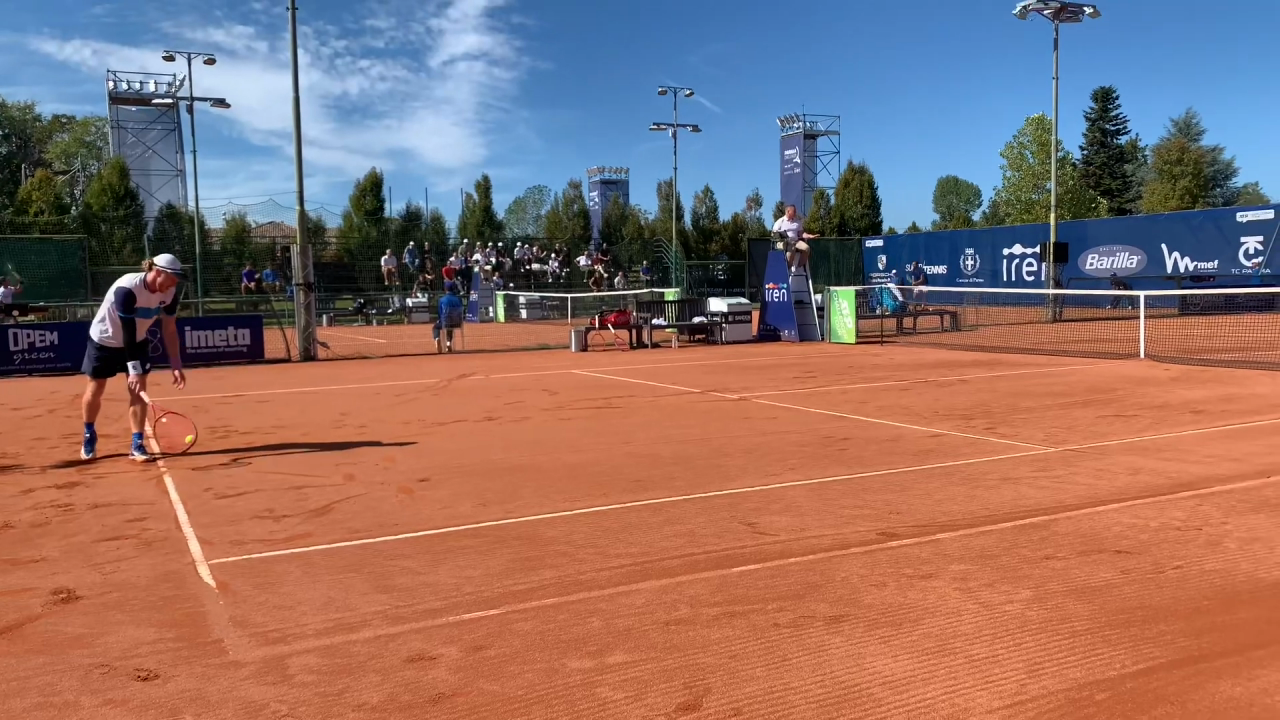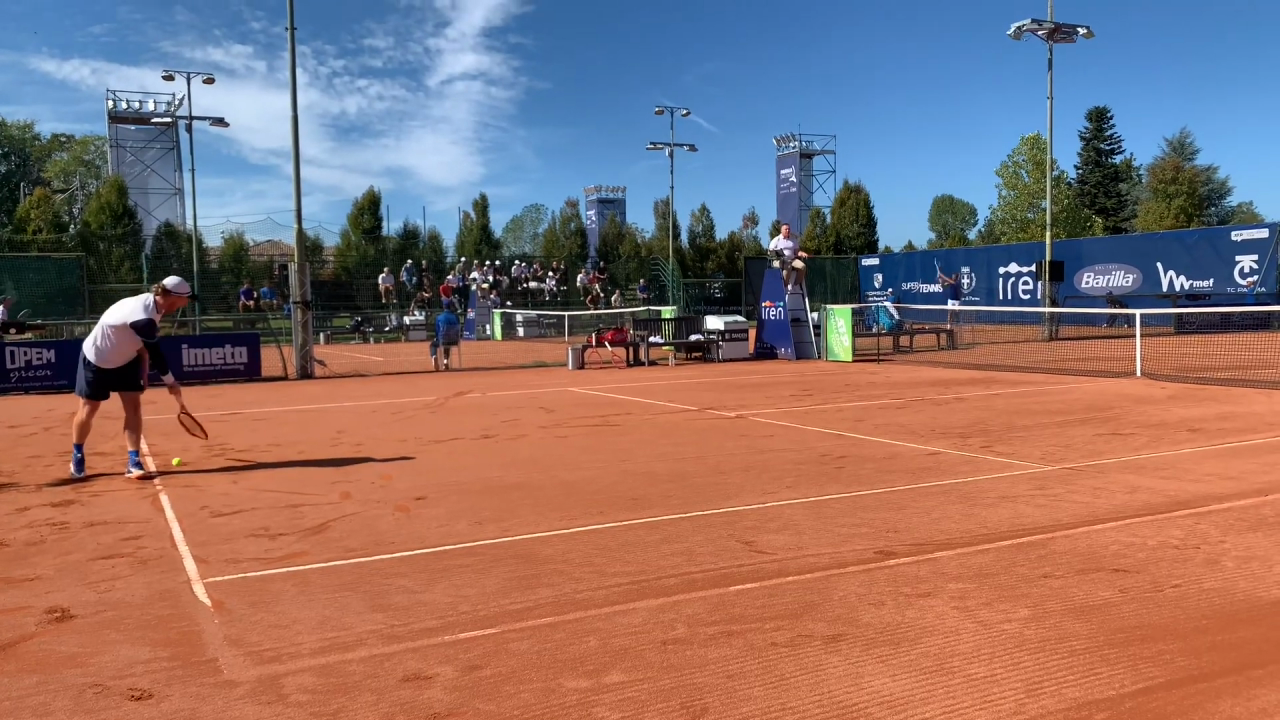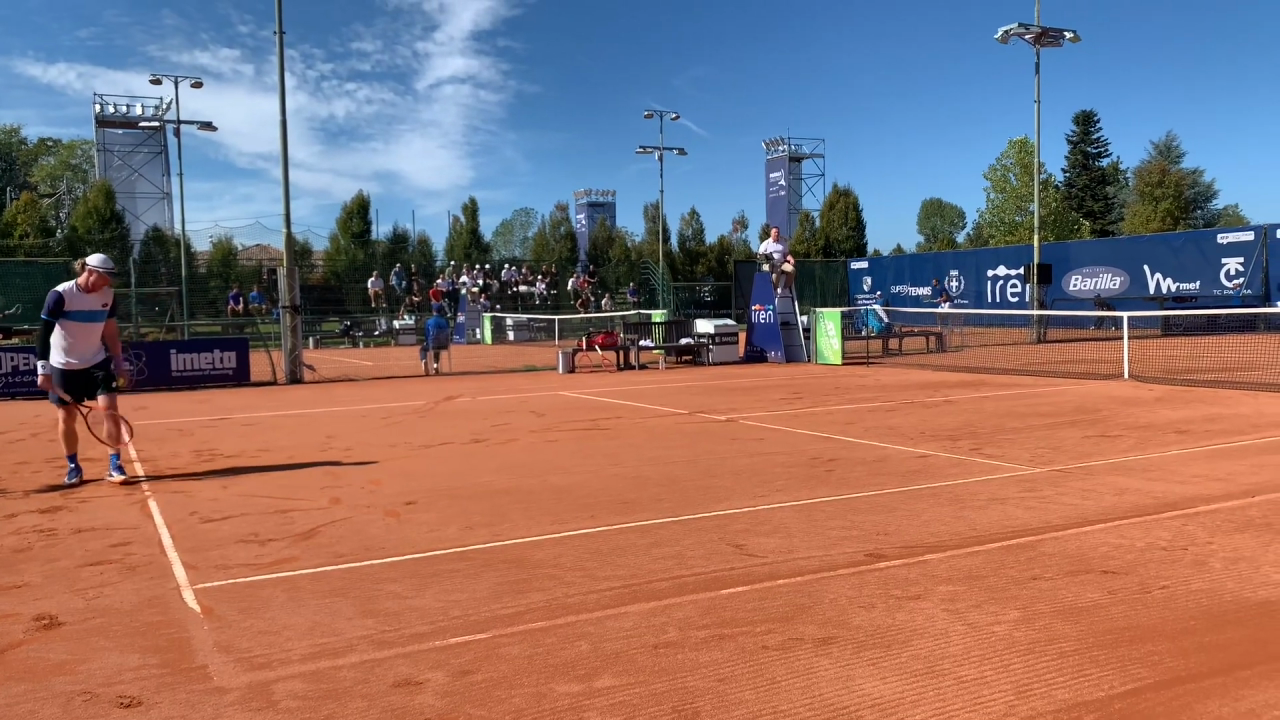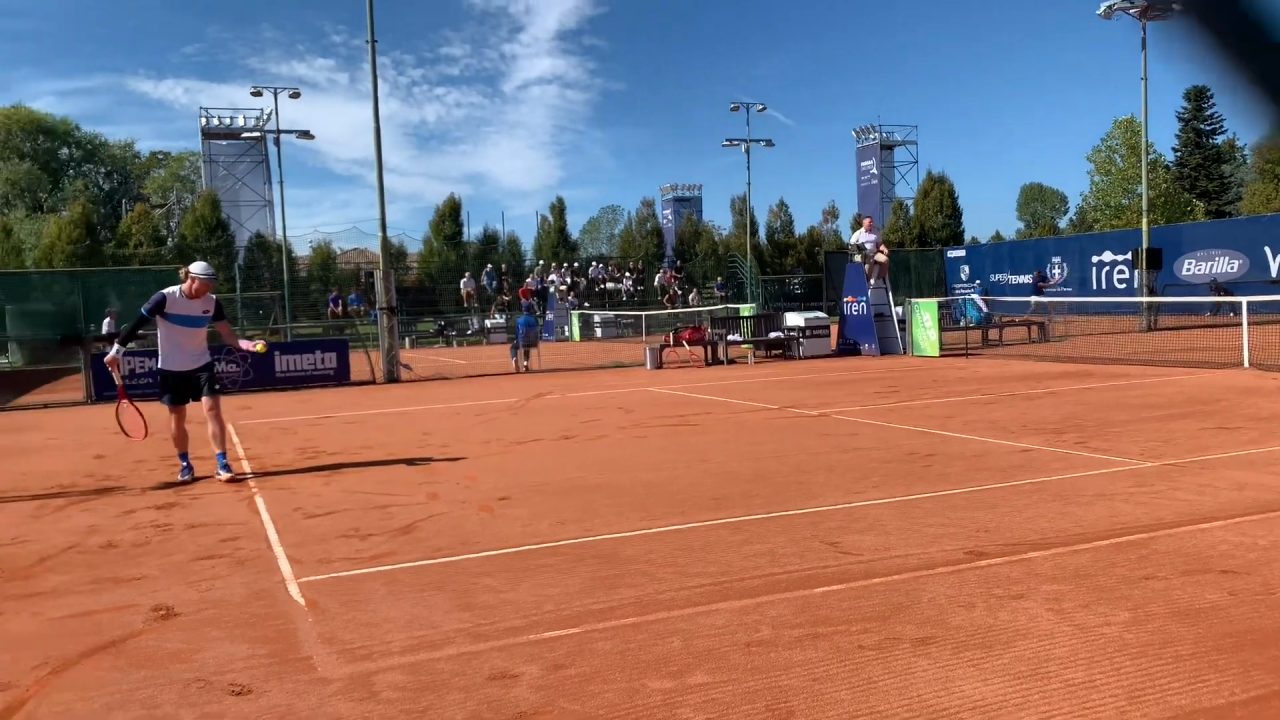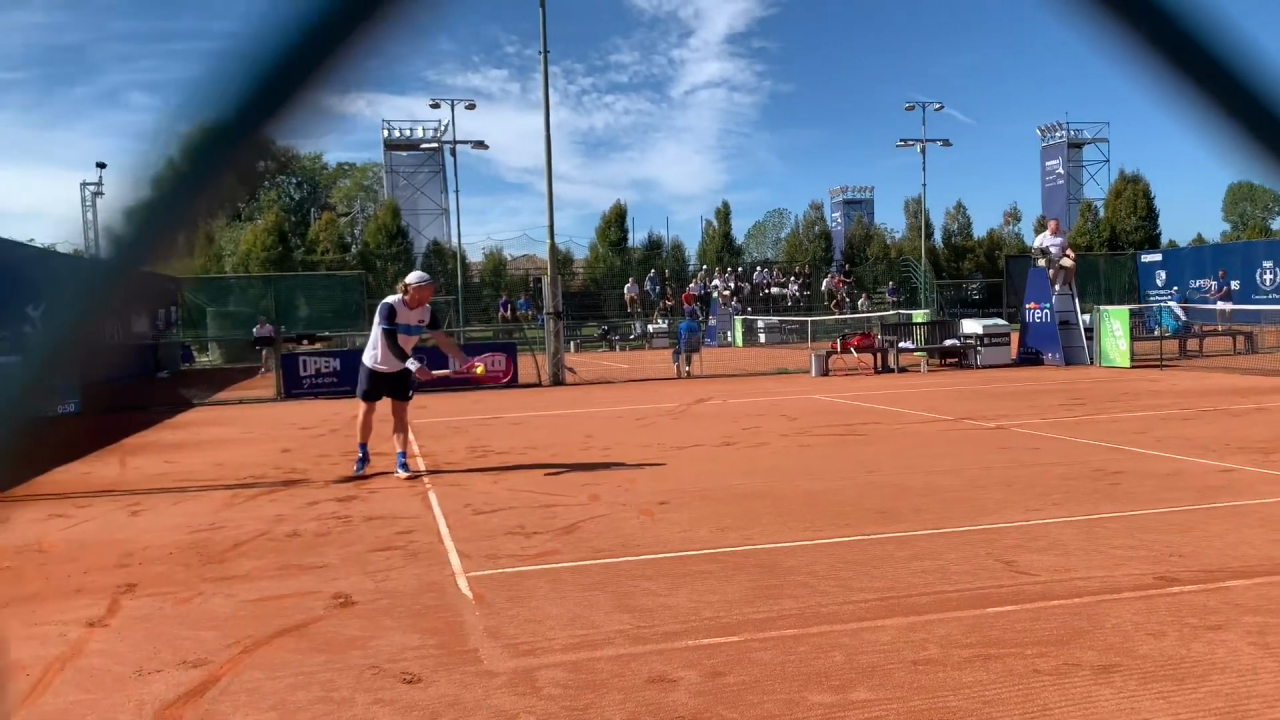
dt=1s
person 1, frame 1
left shoulder: (170, 293)
right shoulder: (127, 289)
left elbow: (169, 331)
right elbow: (128, 333)
left wrist: (176, 365)
right wrist: (134, 370)
left hip: (137, 342)
right hip: (103, 340)
left knee: (138, 390)
right knee: (94, 391)
left ankle: (137, 444)
right ankle: (89, 436)
person 1, frame 2
left shoulder: (157, 306)
right shoulder: (144, 317)
right elbow: (155, 353)
left wrist: (143, 372)
right wrist: (170, 382)
left hip: (126, 360)
right hip: (96, 359)
left knee: (133, 407)
right knee: (87, 411)
left ankle: (133, 462)
right ankle: (77, 456)
person 1, frame 3
left shoulder: (107, 296)
right shoulder: (60, 295)
left elbow: (111, 332)
right elbow: (44, 334)
left wrist: (119, 363)
right wrist: (43, 370)
left hip: (97, 363)
right hip: (64, 366)
left knee: (109, 410)
right knee: (66, 419)
left ankle: (115, 465)
right ankle: (73, 466)
person 1, frame 4
left shoulder: (211, 302)
right shoulder: (165, 298)
left elbow: (227, 333)
right elbow: (137, 324)
left wrist: (247, 344)
right wrist: (116, 351)
left hip: (201, 365)
right hip: (171, 369)
left knee: (212, 411)
right knee: (177, 417)
left ankle: (222, 464)
right ankle: (185, 465)
person 1, frame 5
left shoulder: (426, 312)
right shoulder: (389, 306)
left elbow: (443, 341)
right elbow: (391, 344)
left wrist: (467, 362)
right wrist: (415, 366)
left hip: (401, 369)
right hip: (374, 366)
left knee: (400, 414)
right knee: (366, 411)
left ankle: (401, 462)
right ankle: (363, 455)
